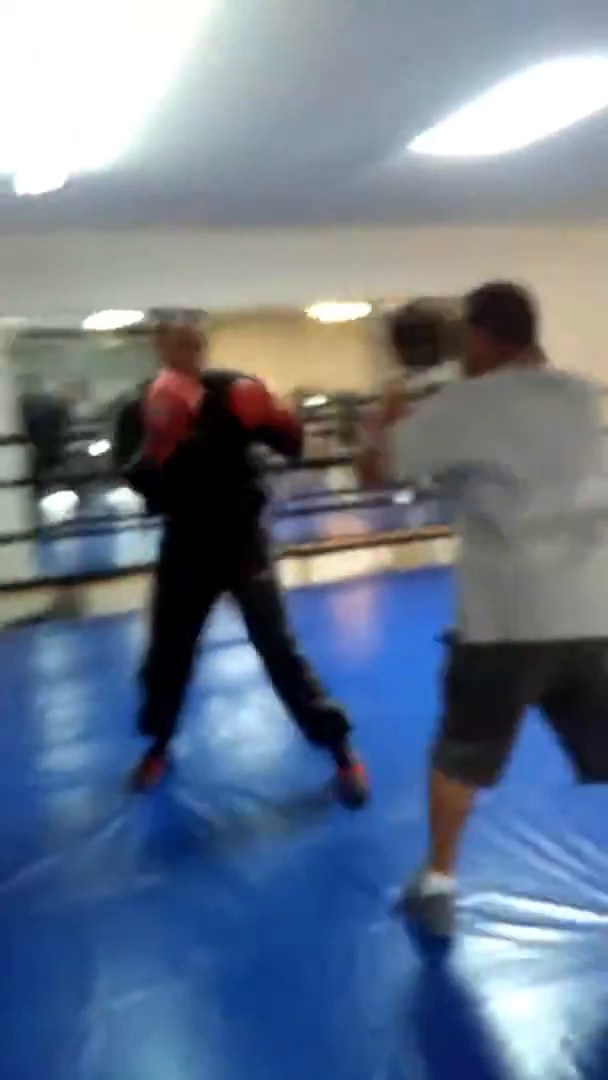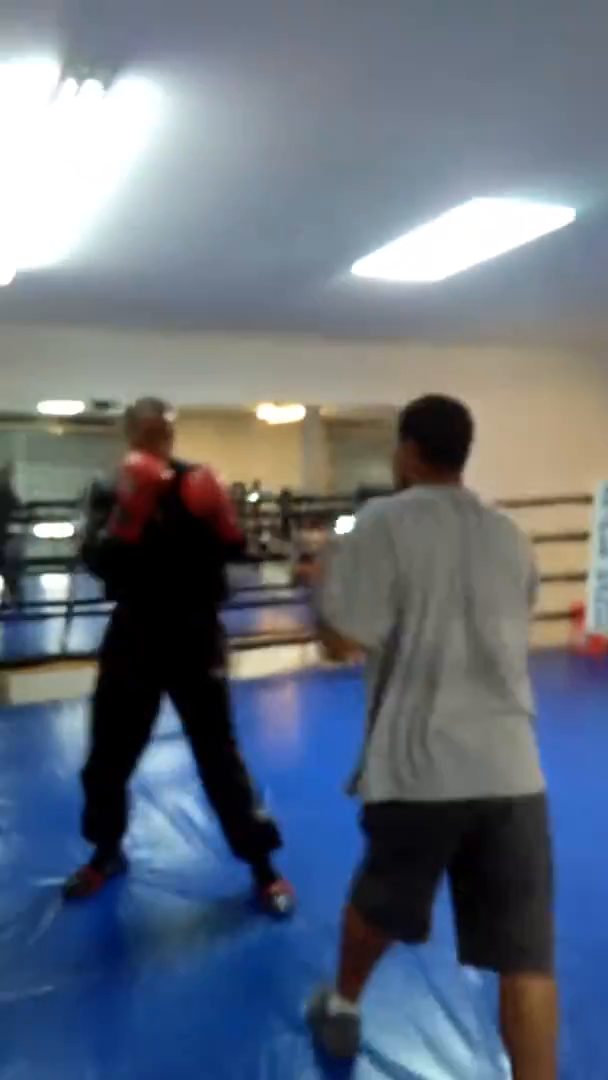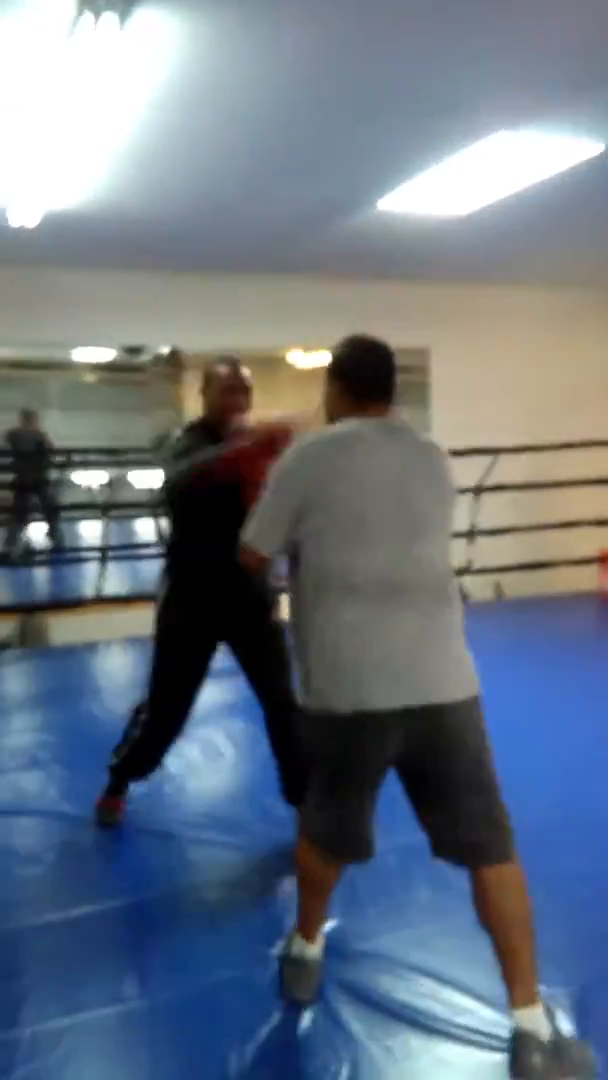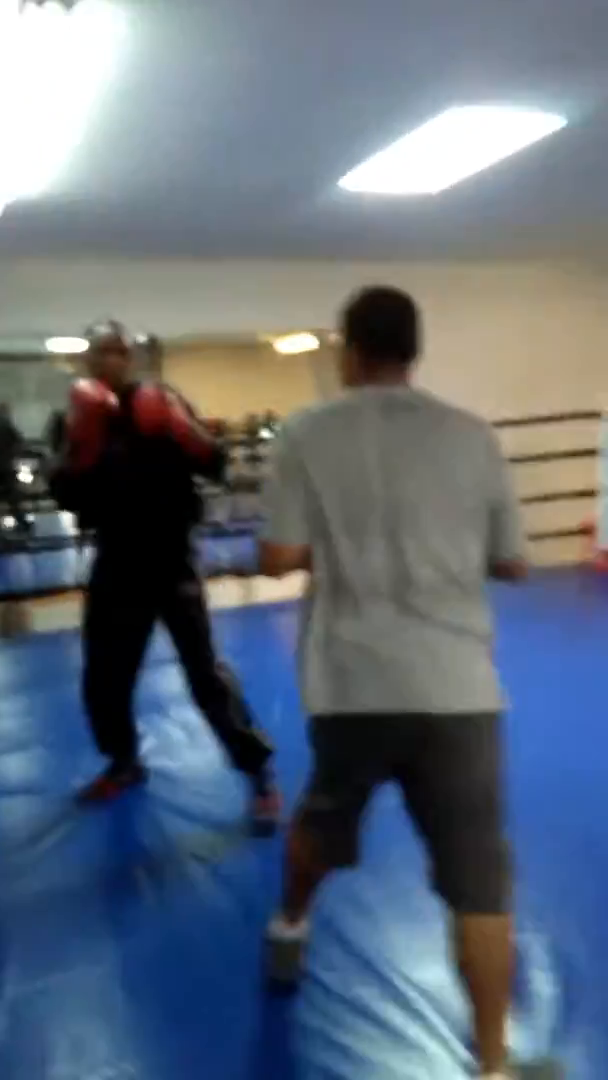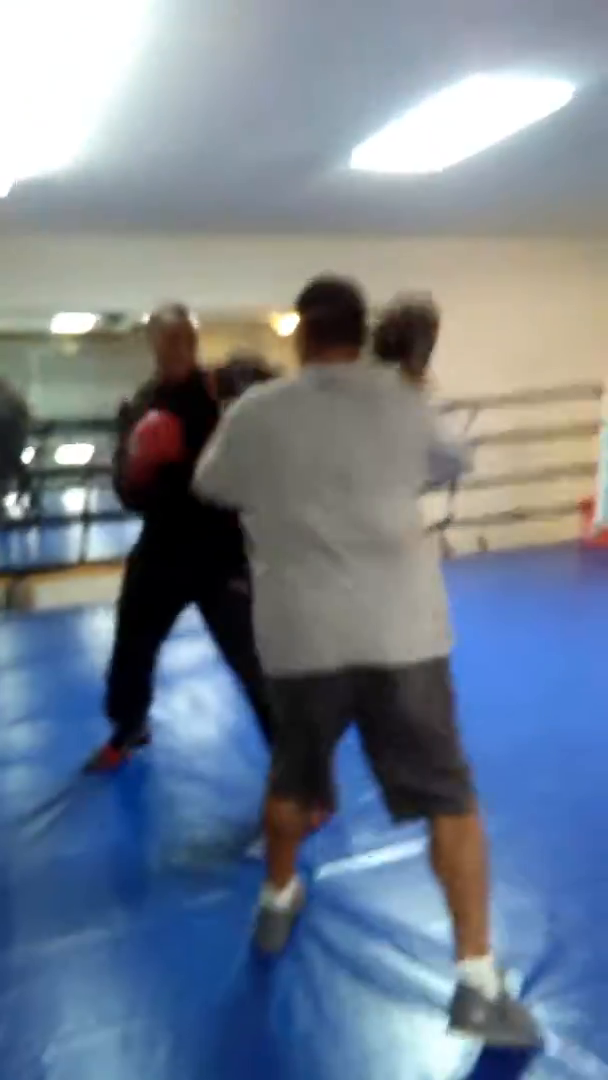
dt=0.7s
person 1, frame 1
left shoulder: (466, 405)
left elbow: (374, 466)
left wrist: (393, 407)
left hip: (507, 619)
left knee: (461, 753)
left ankle: (436, 885)
person 1, frame 2
left shoulder: (381, 526)
right shoulder: (509, 537)
left elbow: (348, 643)
left wrist: (329, 601)
left hip: (413, 766)
right hip: (508, 767)
left knee: (377, 902)
right knee: (523, 950)
left ankle: (341, 1011)
person 1, frame 3
left shoulder: (308, 458)
right shoulder: (432, 460)
left elbow: (252, 557)
left wrist: (265, 495)
left hip: (346, 684)
right hip: (440, 681)
left knee: (325, 826)
right knee: (489, 846)
left ankle: (303, 953)
person 1, frame 4
left shoulder: (307, 435)
right shoulder: (471, 437)
left elbow: (278, 557)
right elbow: (509, 563)
left hip: (350, 681)
right hip: (454, 687)
left knee: (321, 821)
right knee: (478, 885)
left ankle: (285, 933)
person 1, frame 5
left shoulder: (255, 413)
right shoulder: (401, 402)
left elbow: (211, 489)
right elbow: (454, 464)
left hip: (304, 642)
right hip: (402, 637)
left knee: (295, 776)
right knee: (450, 796)
left ankle: (277, 901)
right ankle: (479, 983)
person 2, frame 1
left shoulder: (231, 390)
right shoulder: (146, 406)
left elbow: (291, 441)
right elbow: (140, 481)
left wrist: (272, 416)
right wrist: (160, 439)
left hip: (240, 536)
right hip: (185, 542)
left knee: (276, 645)
right knee: (167, 653)
left ankle: (341, 752)
right ankle: (158, 746)
person 2, frame 2
left shoulder: (195, 481)
right shoulder: (107, 489)
left elbow: (235, 551)
right elbow: (96, 560)
left wrist: (221, 516)
right wrist: (128, 511)
left hip: (196, 633)
right hip: (134, 635)
left knee: (219, 754)
right knee: (108, 753)
left ankle: (264, 868)
right ankle: (107, 852)
person 2, frame 3
right shoulder: (189, 441)
right elbow: (186, 482)
left hip: (246, 585)
right hip: (192, 585)
left knee: (281, 698)
right knee: (167, 704)
right ankle: (118, 782)
person 2, frame 4
left shoulder: (158, 402)
right shoulder: (75, 418)
left elbow: (215, 464)
right elbow: (66, 493)
left wrist: (184, 430)
right wrist: (81, 443)
left hip: (168, 550)
right hip: (117, 557)
left knee: (202, 665)
right knee: (104, 672)
left ankle: (258, 773)
right ankle: (124, 761)
person 2, frame 5
left shoulder: (216, 391)
right shoulder: (140, 405)
right elbow: (128, 492)
left hip: (218, 535)
right hip: (162, 540)
left knee: (249, 655)
right knee: (132, 649)
right ankle: (128, 729)
